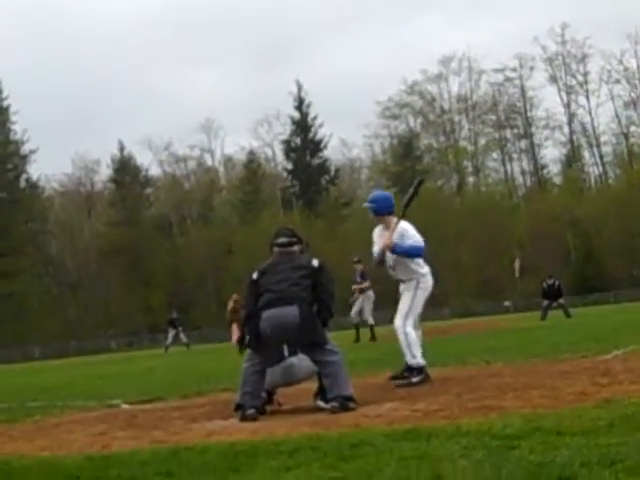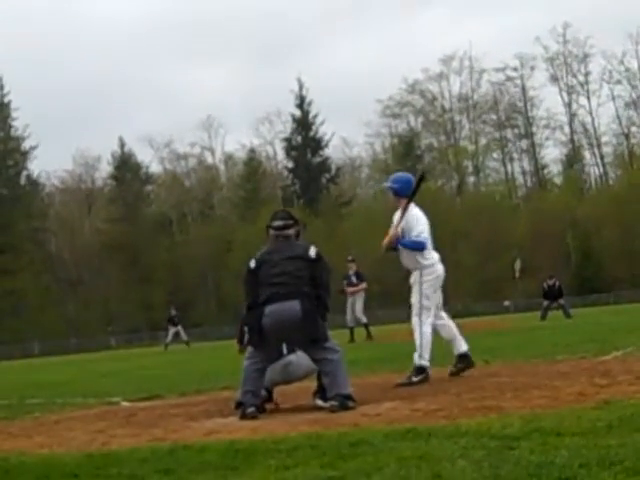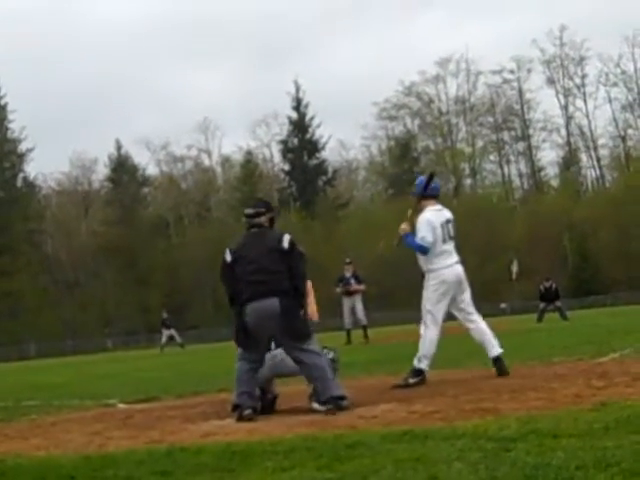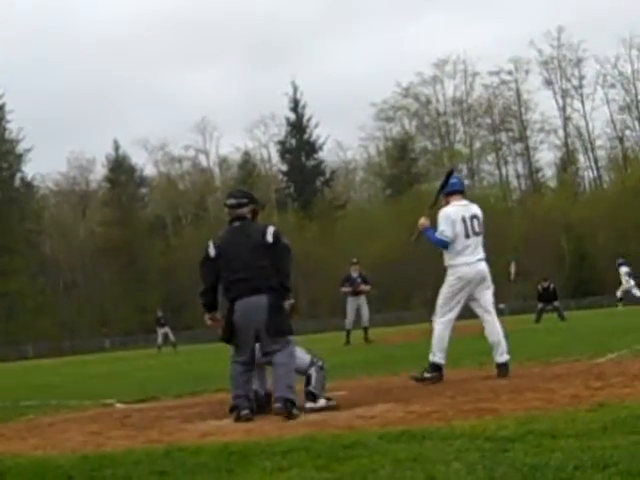
dt=0.3s
person 1, frame 1
left shoulder: (261, 271)
right shoulder: (312, 264)
left elbow: (250, 306)
right elbow: (325, 295)
left wrist: (247, 335)
right wrist: (321, 323)
left hip: (266, 319)
right hip: (299, 315)
left knee: (254, 361)
right knee: (328, 354)
left ankle: (248, 406)
right ankle: (340, 399)
person 1, frame 2
left shoulder: (258, 258)
right shoulder: (309, 251)
left elbow: (251, 295)
right elbow: (322, 287)
left wrist: (250, 325)
right wrist: (319, 316)
left hip: (267, 312)
right hip: (300, 309)
left knee: (255, 359)
right knee: (328, 352)
left ankle: (248, 404)
right ankle: (340, 397)
person 1, frame 3
left shoulder: (233, 251)
right shoulder: (284, 240)
left elbow: (230, 287)
right elbow: (299, 276)
left wrist: (241, 312)
right wrist: (300, 305)
left hip: (250, 309)
right hip: (281, 305)
left knee: (248, 358)
right knee: (307, 353)
left ankle: (245, 406)
right ankle: (332, 398)
person 1, frame 4
left shoulder: (216, 244)
right shoulder: (269, 232)
left elbow: (209, 280)
right elbow: (283, 267)
left wrist: (209, 309)
right wrist: (284, 296)
left hip: (239, 306)
right hip: (267, 301)
left knee: (242, 358)
right knee: (280, 349)
left ankle: (242, 406)
right ankle: (284, 399)
person 2, frame 1
left shoulder: (404, 228)
right shoulder: (378, 232)
left elbow: (419, 250)
right elbow: (378, 258)
left wrist: (393, 248)
right wrist: (379, 255)
left hip: (419, 280)
right hip: (407, 282)
left knee: (402, 323)
right knee: (409, 323)
left ankle: (418, 370)
right ankle: (412, 365)
person 2, frame 2
left shoulder: (414, 215)
right shoulder: (399, 214)
left elbow: (421, 244)
right elbow: (401, 245)
left wrist: (397, 240)
right wrist: (390, 242)
left hip: (427, 271)
right hip: (425, 270)
left knee: (421, 319)
right knee: (437, 315)
left ankle: (421, 369)
right ankle: (462, 355)
person 2, frame 3
left shoulder: (426, 217)
right shoulder: (446, 213)
left elbow: (423, 248)
left wrist: (407, 235)
right wrist: (411, 233)
left hip: (439, 275)
right hip: (456, 270)
left knee: (430, 323)
right knee: (471, 316)
left ankle: (419, 371)
right ankle: (498, 359)
person 2, frame 4
left shoulder: (447, 212)
right shoulder: (476, 209)
left elbow: (443, 242)
left wrist: (426, 229)
left hip: (459, 271)
right hip: (480, 267)
left knee: (442, 317)
right knee: (489, 316)
left ankle: (435, 367)
right ankle: (502, 363)
